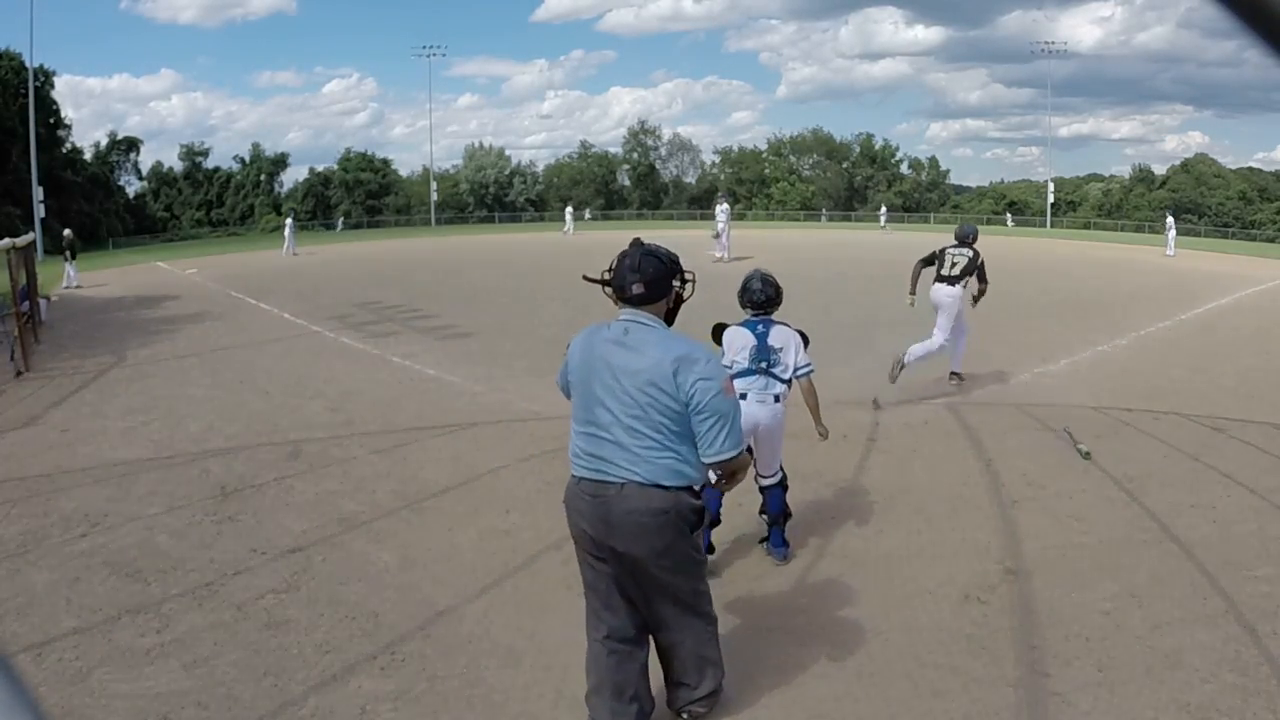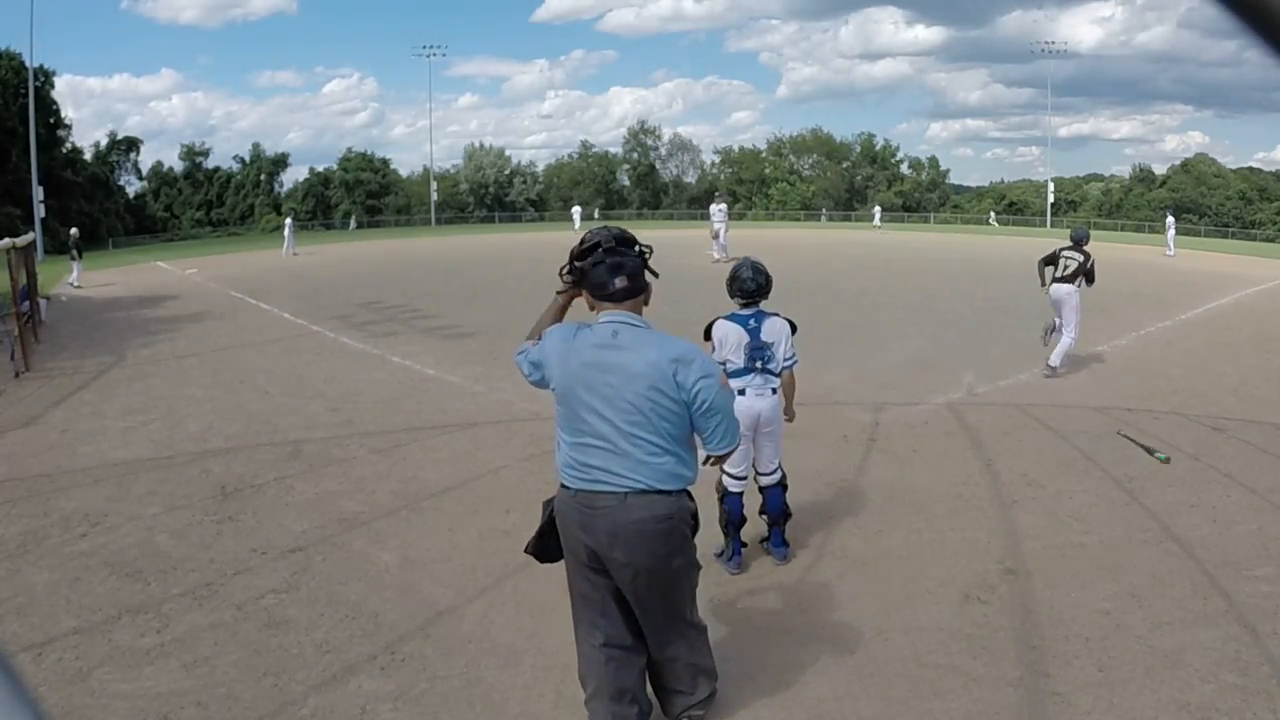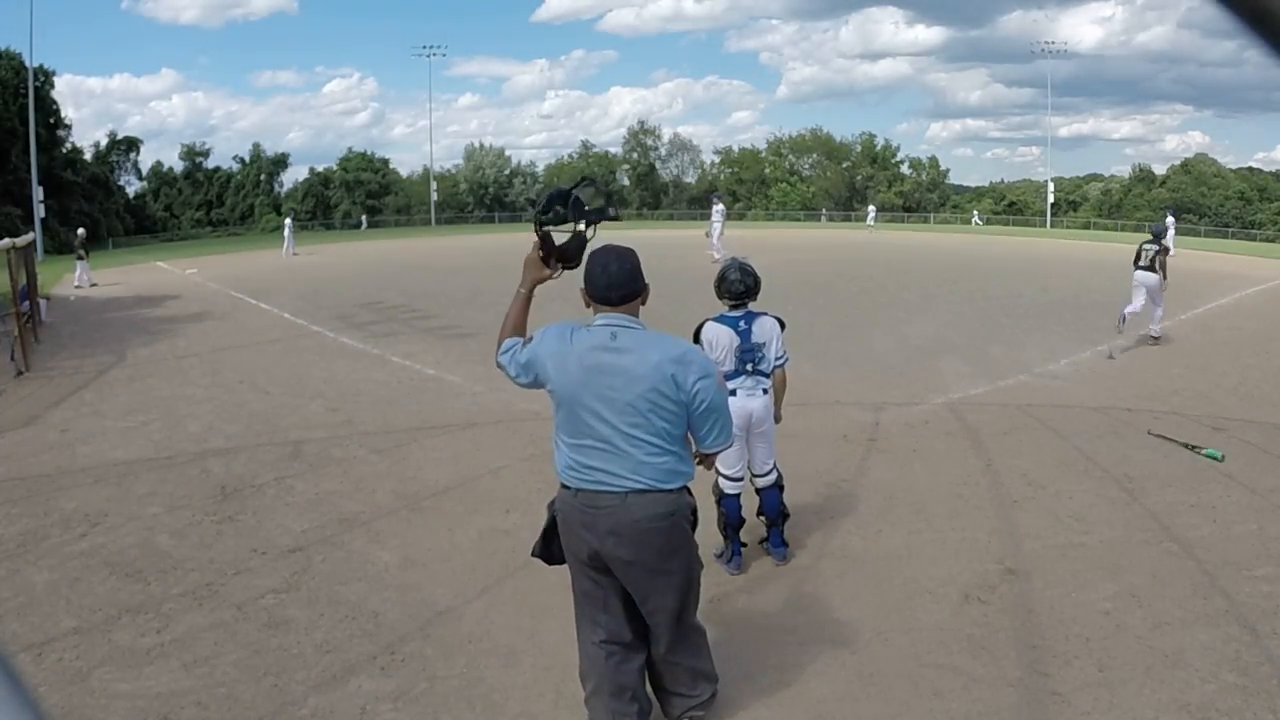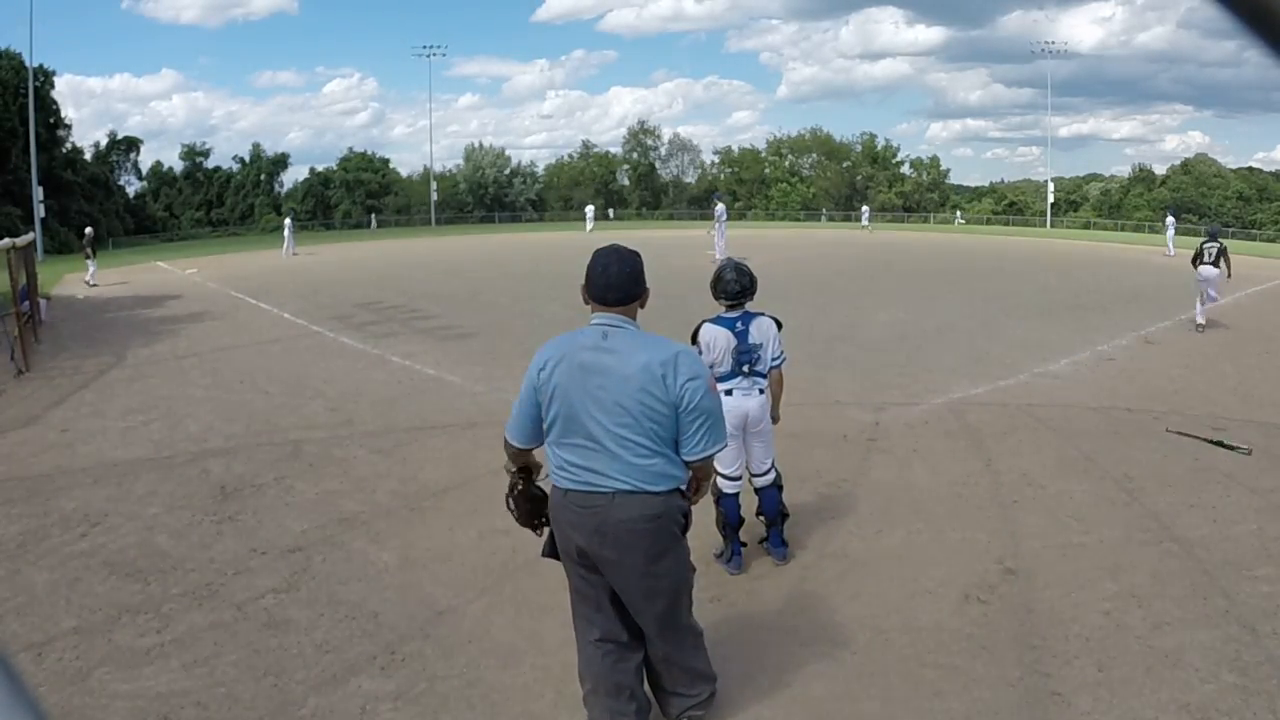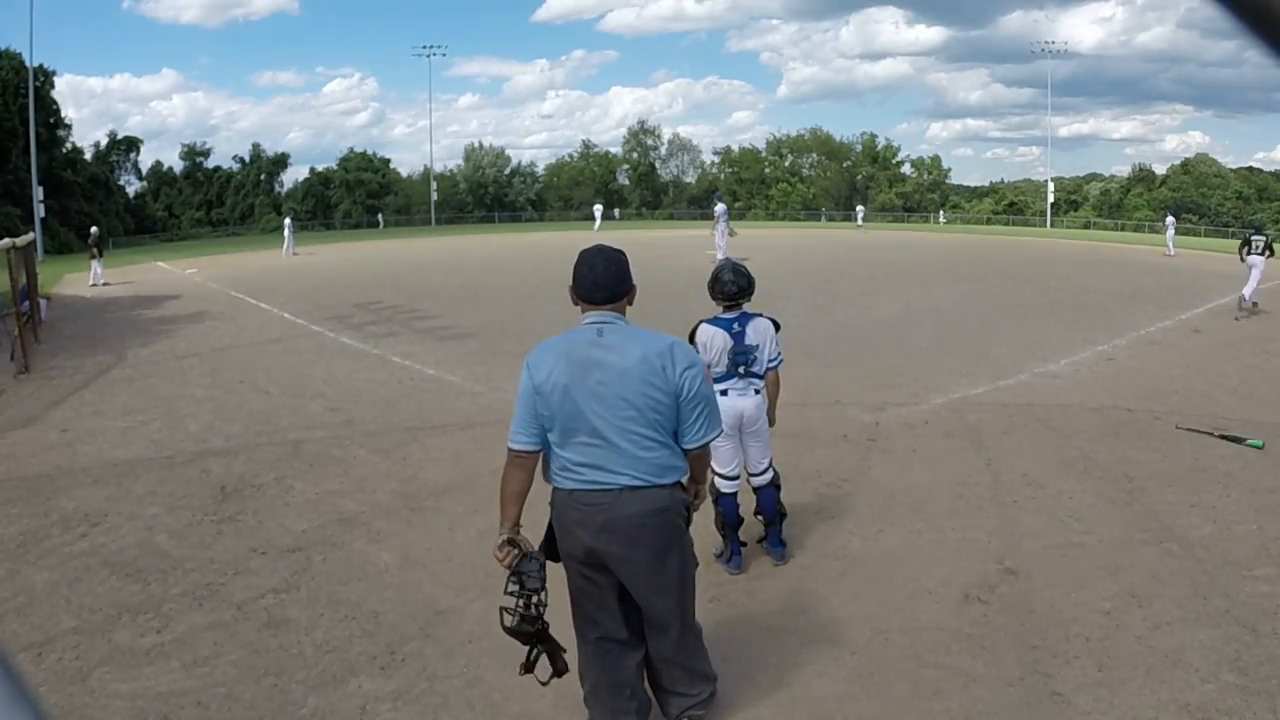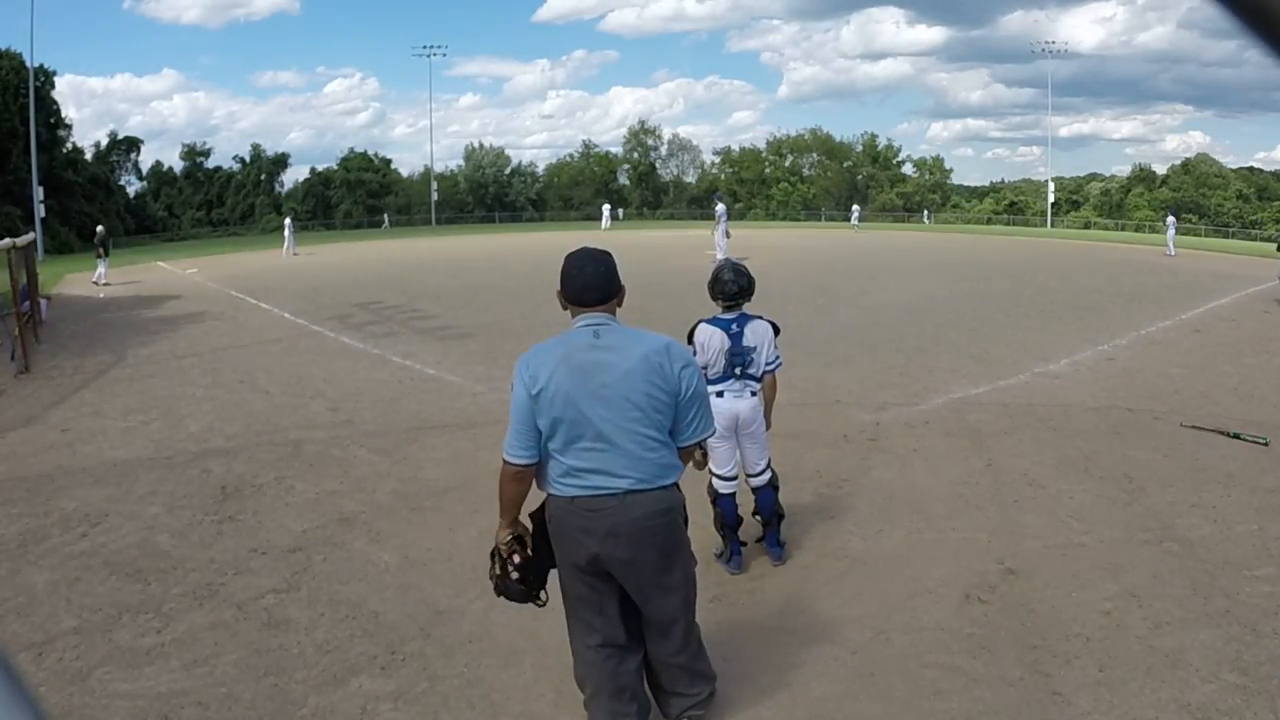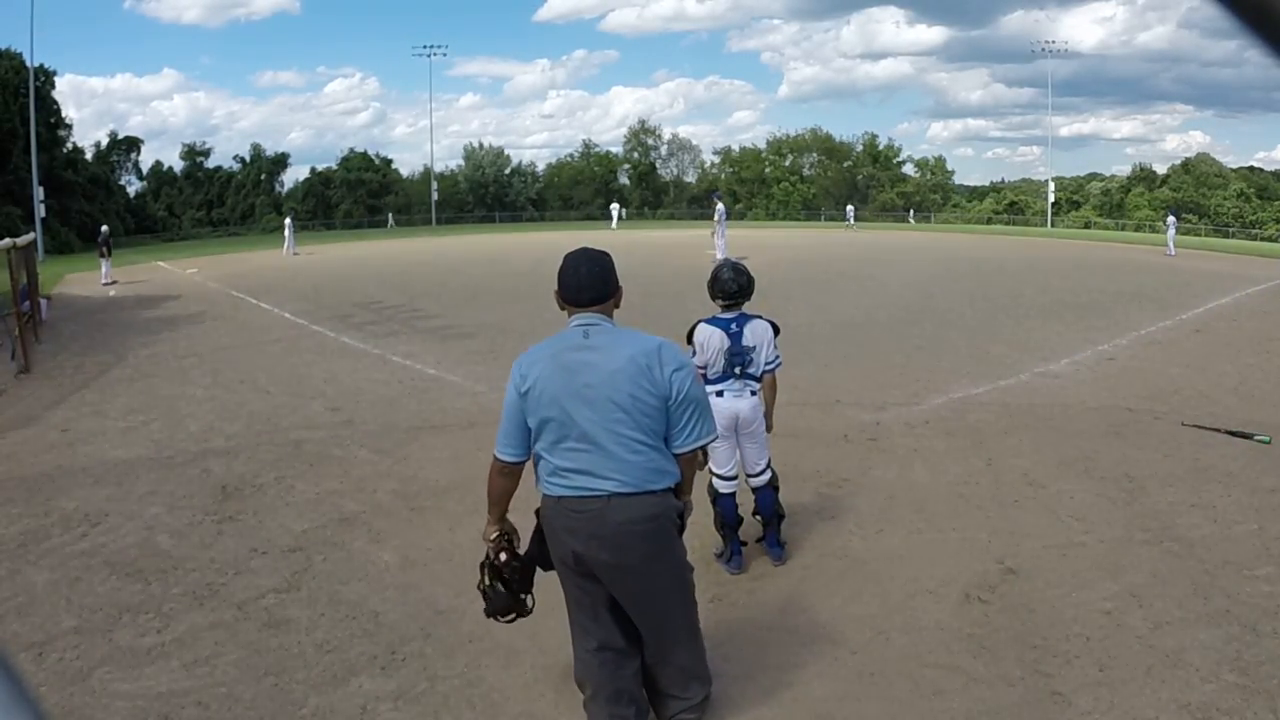
dt=0.4s
person 1, frame 1
left shoulder: (583, 345)
right shoulder: (692, 359)
right elbow: (725, 459)
right wrist: (740, 467)
left hip: (588, 502)
right hip: (657, 509)
left knee: (611, 626)
right knee: (682, 612)
person 1, frame 2
left shoulder: (560, 346)
right shoulder: (685, 358)
left elbow: (527, 353)
right elbow: (723, 448)
left wrist: (562, 297)
right wrist: (704, 455)
left hip: (580, 512)
right hip: (654, 514)
left knee: (604, 631)
right knee: (670, 617)
person 1, frame 3
left shoulder: (555, 347)
right shoulder: (685, 358)
left elbow: (506, 354)
right elbow: (712, 448)
left wrist: (526, 284)
right wrist: (686, 457)
left hip: (581, 511)
right hip: (656, 513)
left knee: (603, 629)
right knee: (670, 616)
person 1, frame 4
left shoulder: (549, 357)
right shoulder: (677, 361)
left elbow: (517, 445)
right elbow: (699, 458)
left wrist: (520, 465)
right wrist: (699, 483)
left hip: (573, 511)
right hip: (646, 515)
left knee: (600, 626)
right knee: (665, 615)
person 1, frame 5
left shoulder: (542, 359)
right shoulder: (673, 354)
left elbow: (522, 455)
right elbow: (695, 445)
left wrist: (508, 526)
right wrist: (696, 485)
left hip: (575, 512)
right hip: (651, 509)
left knee: (601, 625)
right knee: (667, 612)
person 1, frame 6
left shoulder: (535, 365)
right shoulder: (668, 354)
left elbow: (518, 465)
right elbow: (687, 443)
left wrist: (509, 524)
left hip: (573, 518)
right hip: (651, 511)
left knee: (598, 629)
right knee: (670, 615)
person 1, frame 7
left shoulder: (529, 364)
right shoulder: (662, 356)
left elbow: (508, 462)
right elbow: (687, 450)
left wrist: (497, 519)
right wrist: (682, 496)
left hip: (565, 518)
right hip: (642, 514)
left knee: (597, 631)
right knee: (666, 616)
person 2, frame 1
left shoulder: (733, 333)
right shoulder: (790, 335)
right elbow: (805, 382)
right wrist: (818, 420)
left hip: (738, 409)
right hip: (772, 411)
right knee: (771, 475)
left ankle: (702, 544)
right ankle: (777, 543)
person 2, frame 2
left shoulder: (722, 327)
right shoulder: (780, 325)
right elbow: (787, 375)
right wrist: (788, 406)
left hip: (736, 404)
right hip: (769, 403)
left knee: (734, 479)
right knee: (771, 473)
left ankle: (733, 551)
right ankle: (778, 543)
person 2, frame 3
left shoulder: (711, 329)
right shoulder: (770, 324)
right elbow: (779, 373)
right wrist: (777, 407)
left hip: (727, 406)
right hip: (761, 403)
left knee: (730, 480)
right knee: (767, 474)
left ankle: (733, 552)
right ankle: (777, 544)
person 2, frame 4
left shoulder: (709, 330)
right shoulder: (766, 324)
right elbow: (775, 373)
right wrist: (775, 407)
left hip: (724, 405)
right hip: (758, 402)
left knee: (728, 480)
right knee: (765, 473)
left ankle: (733, 552)
right ankle: (777, 543)
person 2, frame 5
left shoulder: (706, 331)
right shoulder: (764, 326)
right elbow: (772, 374)
right wrist: (772, 409)
left hip: (720, 406)
right hip: (754, 403)
left knee: (726, 479)
right knee: (763, 473)
left ankle: (732, 551)
right ankle: (776, 543)
person 2, frame 6
left shoulder: (704, 331)
right shoulder: (763, 328)
right elbow: (769, 378)
right wrist: (767, 413)
left hip: (717, 407)
right hip: (750, 405)
left knee: (723, 479)
right knee: (761, 474)
left ankle: (732, 551)
right ankle: (773, 543)
person 2, frame 7
left shoulder: (704, 331)
right shoulder: (762, 328)
left elbow: (698, 379)
right elbow: (768, 378)
right wrist: (769, 414)
left hip: (716, 406)
right hip: (750, 405)
left knee: (723, 479)
right knee: (761, 474)
left ankle: (732, 551)
right ankle: (774, 543)
